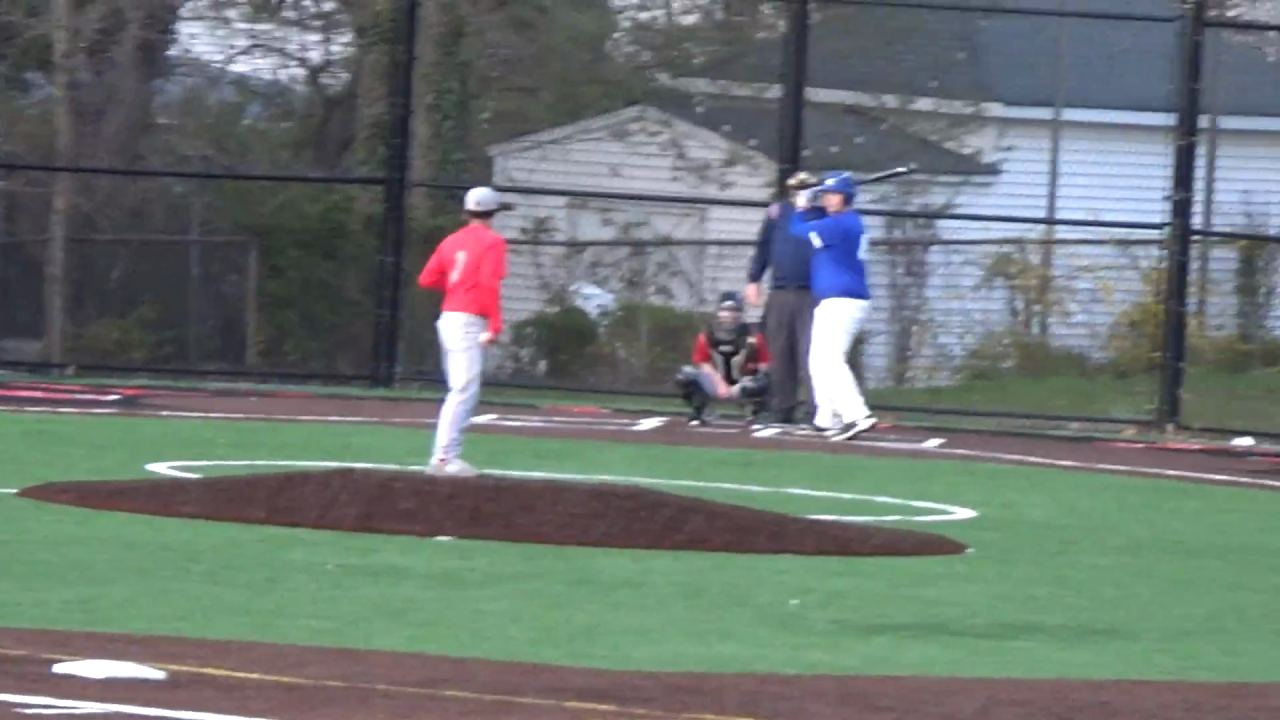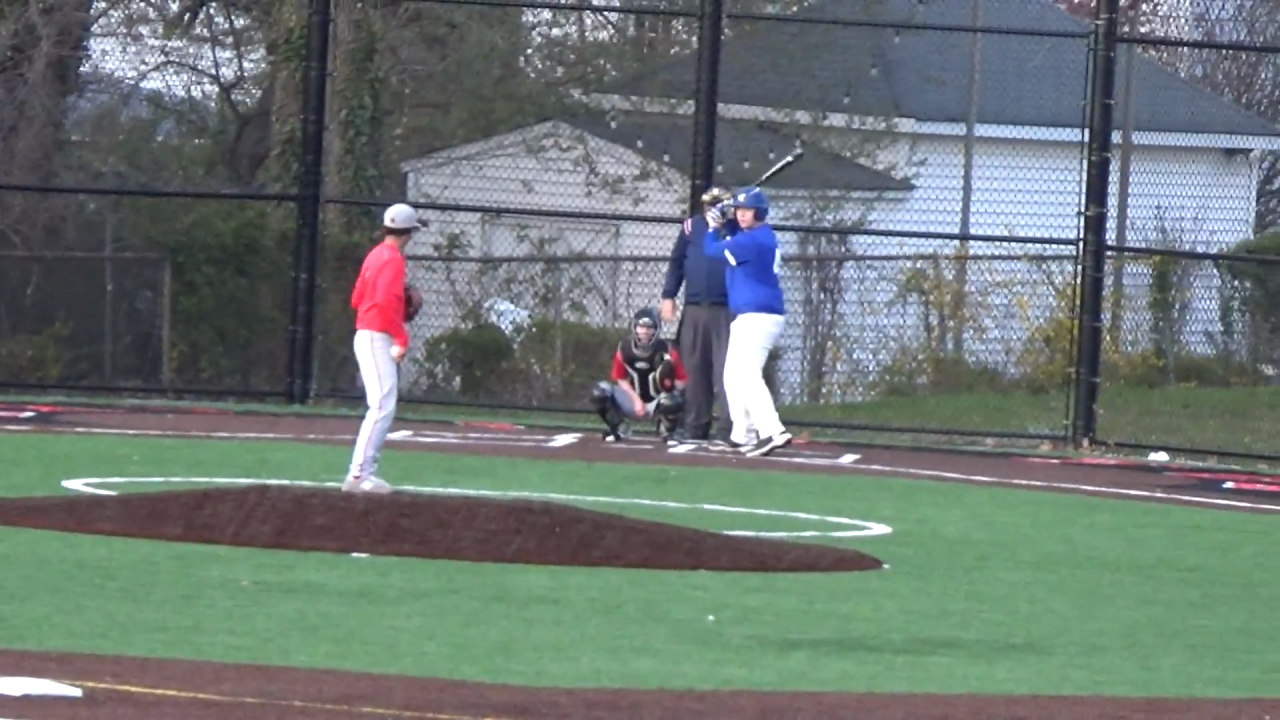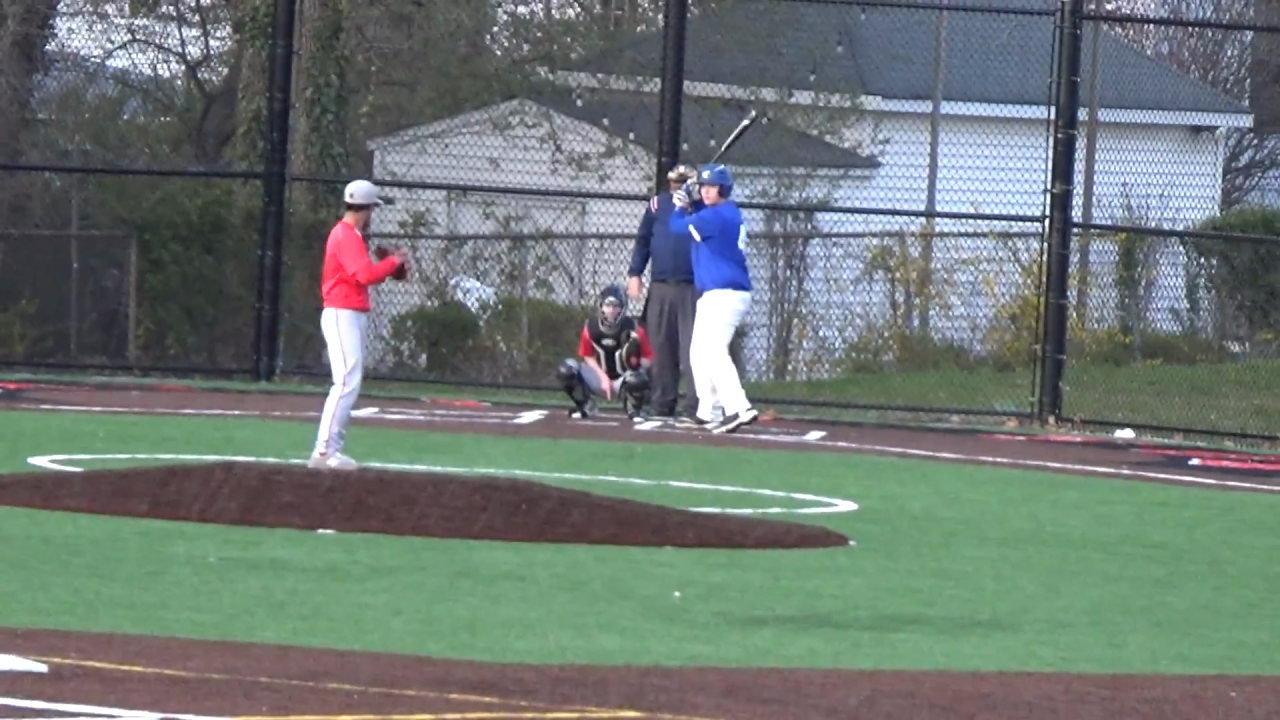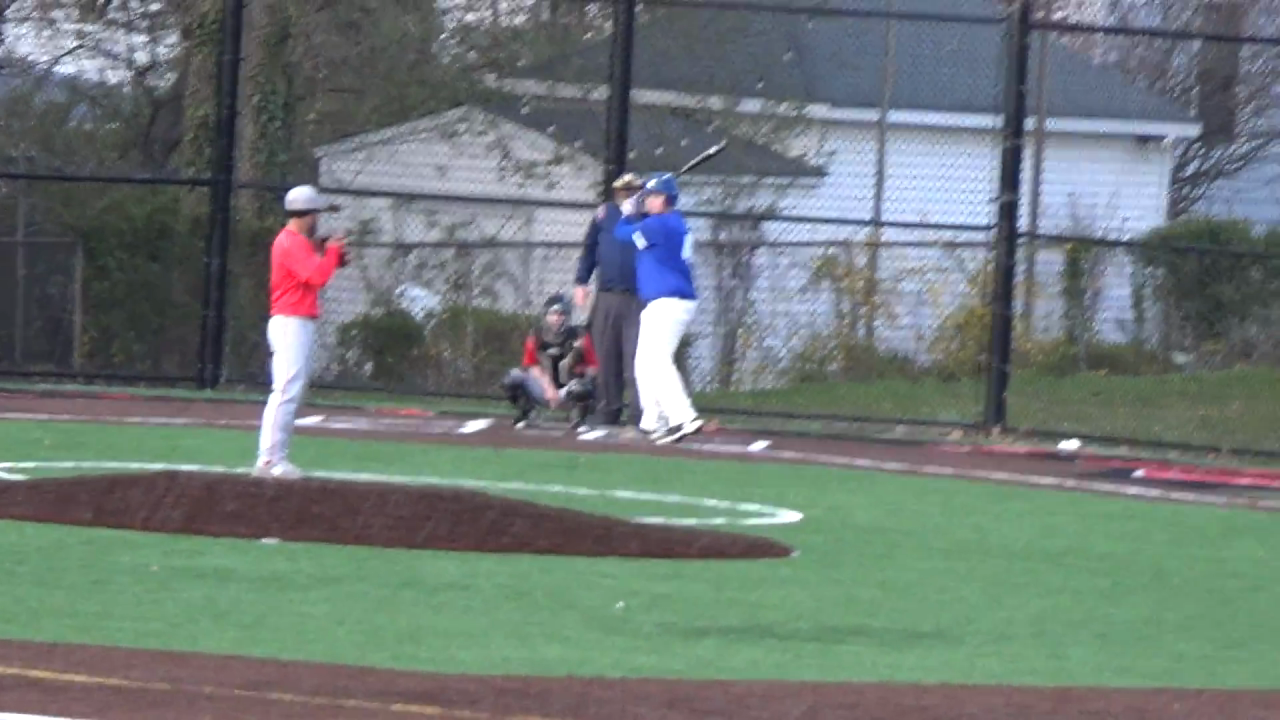
dt=0.3s
person 1, frame 1
left shoulder: (452, 241)
right shoulder: (492, 241)
left elbow: (427, 279)
right elbow: (489, 284)
right wrist: (495, 325)
left hip: (449, 319)
right hip: (469, 322)
left knee: (463, 392)
right knee: (464, 392)
left ankle: (448, 454)
right ankle: (443, 458)
person 1, frame 2
left shoulder: (377, 255)
right shoulder: (393, 258)
left elbow: (357, 299)
right elbow: (386, 299)
right wrist: (401, 340)
left hip: (372, 338)
right hip: (377, 339)
left knee: (382, 408)
right knee: (383, 407)
left ankle: (364, 472)
right ankle: (358, 475)
person 1, frame 3
left shoulder: (346, 233)
right shoulder: (347, 235)
right elbow: (365, 274)
left wrist: (384, 266)
right wrist: (392, 262)
left hip: (349, 316)
right hip: (343, 316)
left knee: (348, 384)
right knee: (346, 384)
left ankle: (330, 449)
right ankle: (324, 451)
person 1, frame 4
left shoulder: (294, 241)
right shoulder: (292, 242)
left elbow: (311, 274)
right elbow: (318, 276)
left wrist: (329, 253)
right wrist: (332, 250)
left hip: (298, 324)
right hip: (291, 323)
left knee: (293, 392)
right knee: (286, 391)
left ankle: (276, 457)
right ankle: (268, 460)
person 2, frame 1
left shoulder: (839, 224)
right shoulder: (844, 221)
left elbow: (798, 229)
right elbow: (817, 223)
left wrist: (802, 208)
right wrist: (811, 206)
left hip: (842, 302)
right hip: (834, 302)
left knee: (830, 360)
right knee: (819, 360)
left ankle: (857, 416)
right ankle: (827, 420)
person 2, frame 2
left shoulder: (753, 239)
right shoulder: (756, 235)
left elbow: (712, 250)
right elbow: (735, 232)
left wrist: (713, 229)
right wrist: (721, 223)
left hip: (759, 318)
right hip: (748, 317)
left knee: (748, 375)
right knee: (733, 375)
left ankle: (773, 433)
right ankle: (742, 435)
person 2, frame 3
left shoulder: (717, 215)
right shoulder: (724, 212)
left elbow: (677, 226)
right elbow: (700, 211)
left wrist: (681, 207)
right wrist: (688, 203)
left hip: (726, 294)
right hip: (714, 294)
left knee: (715, 352)
right knee: (699, 352)
left ankle: (739, 409)
right ankle: (708, 412)
person 2, frame 4
left shoulder: (661, 223)
right shoulder: (672, 222)
left elbow: (623, 233)
right elbow: (640, 228)
left wrist: (629, 215)
right wrist: (635, 212)
left hip: (670, 302)
right hip: (660, 303)
left knee: (658, 361)
right knee: (644, 362)
left ankle: (684, 419)
right ankle: (653, 421)
person 3, frame 1
right shoulder: (778, 211)
right elbow: (763, 246)
right wrist: (753, 279)
left hip: (812, 295)
right hip: (780, 294)
left knee: (811, 354)
right knee: (779, 355)
right ankle: (782, 410)
person 3, frame 2
right shoulder: (692, 226)
right elbow: (676, 262)
right wrist: (668, 296)
left hip: (726, 311)
right hip: (694, 310)
left knee: (725, 371)
right knee: (694, 371)
left ankle: (729, 429)
right ankle: (696, 428)
person 3, frame 3
right shoulder: (658, 203)
right elbow: (643, 239)
right wrist: (634, 273)
left hip: (692, 288)
right hip: (660, 287)
left knee: (692, 348)
right knee: (661, 348)
left ankle: (695, 407)
right ankle: (662, 406)
person 3, frame 4
right shoulder: (605, 212)
right elbow: (589, 248)
right wrist: (581, 282)
left hip: (638, 298)
right hip: (606, 296)
left knee: (636, 358)
right knee: (606, 357)
left ankle: (638, 416)
right ankle: (607, 415)
